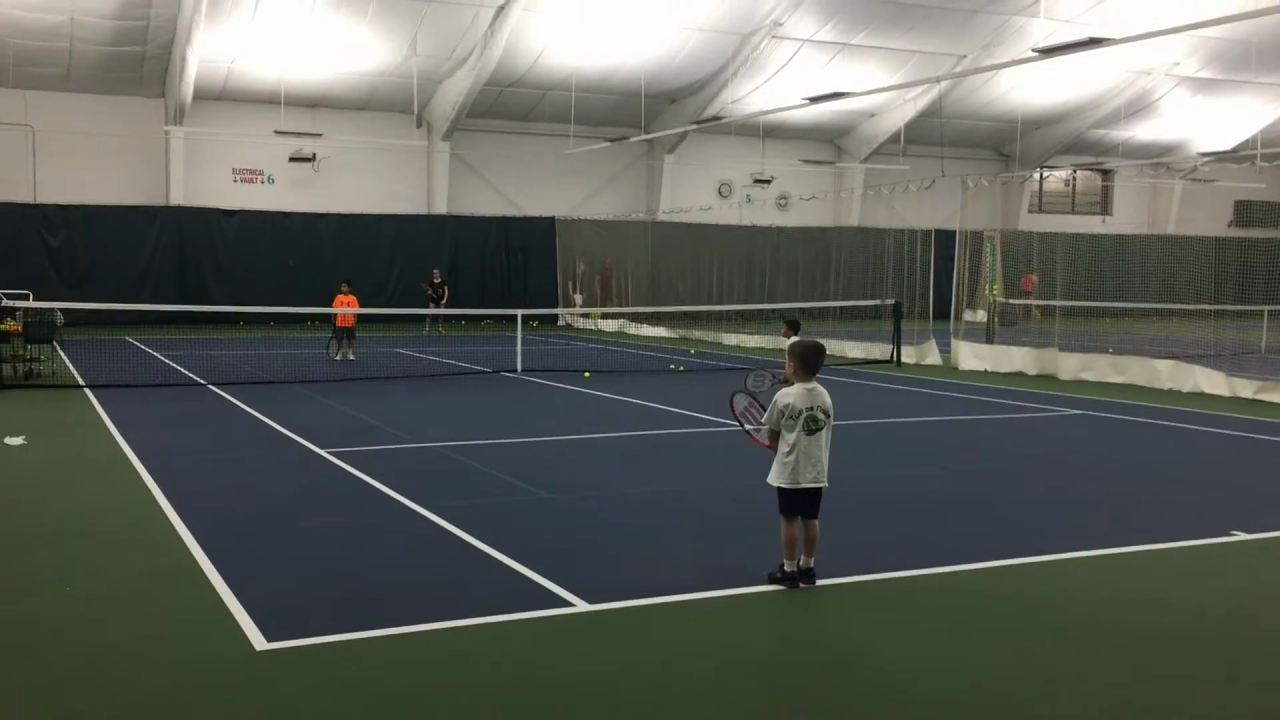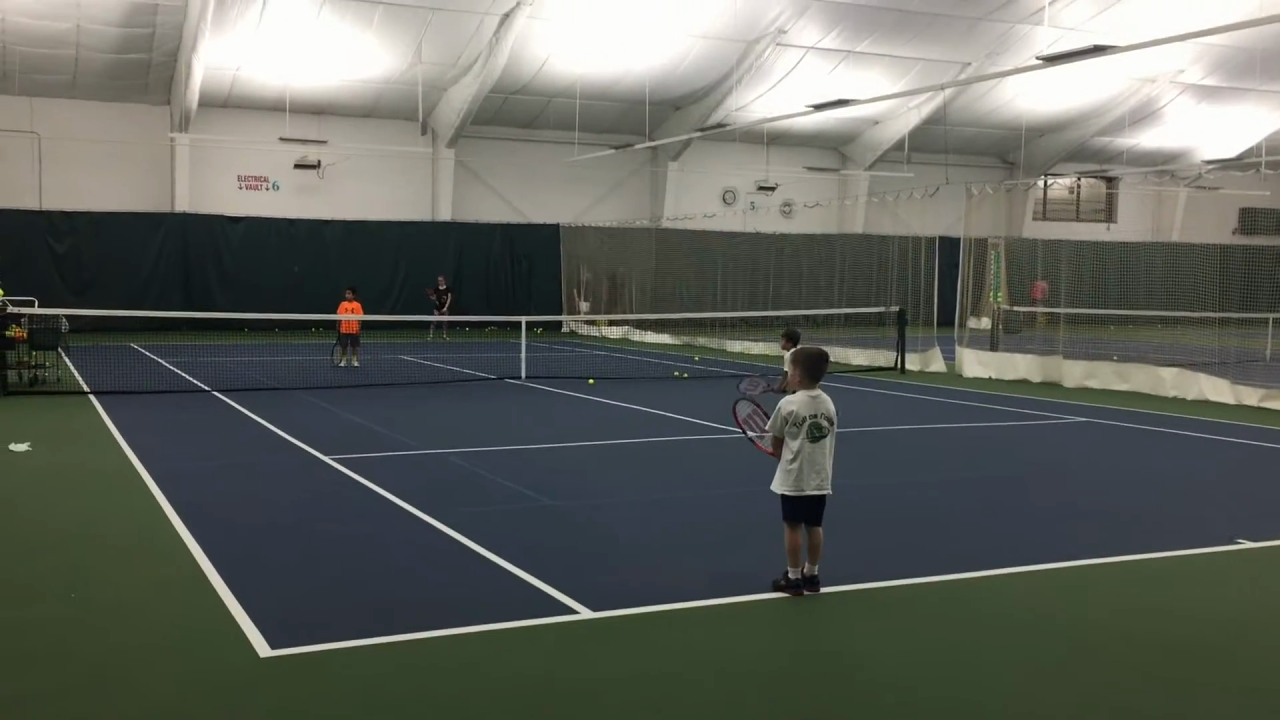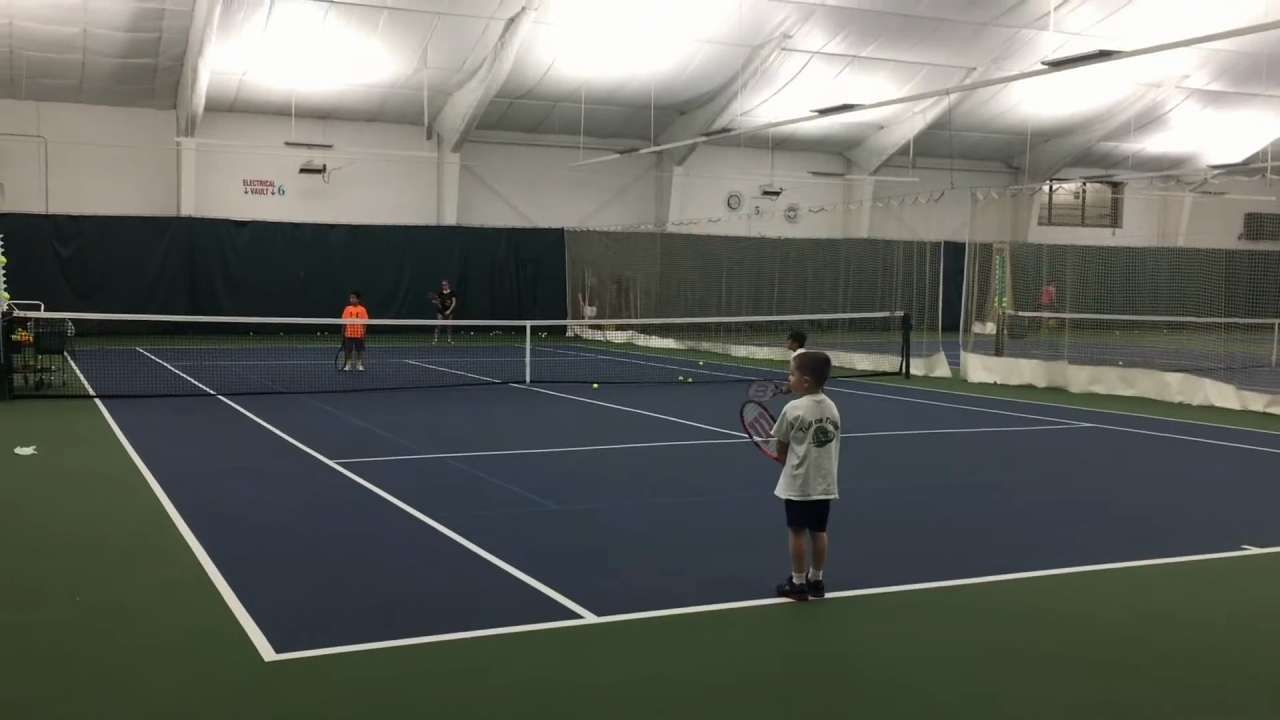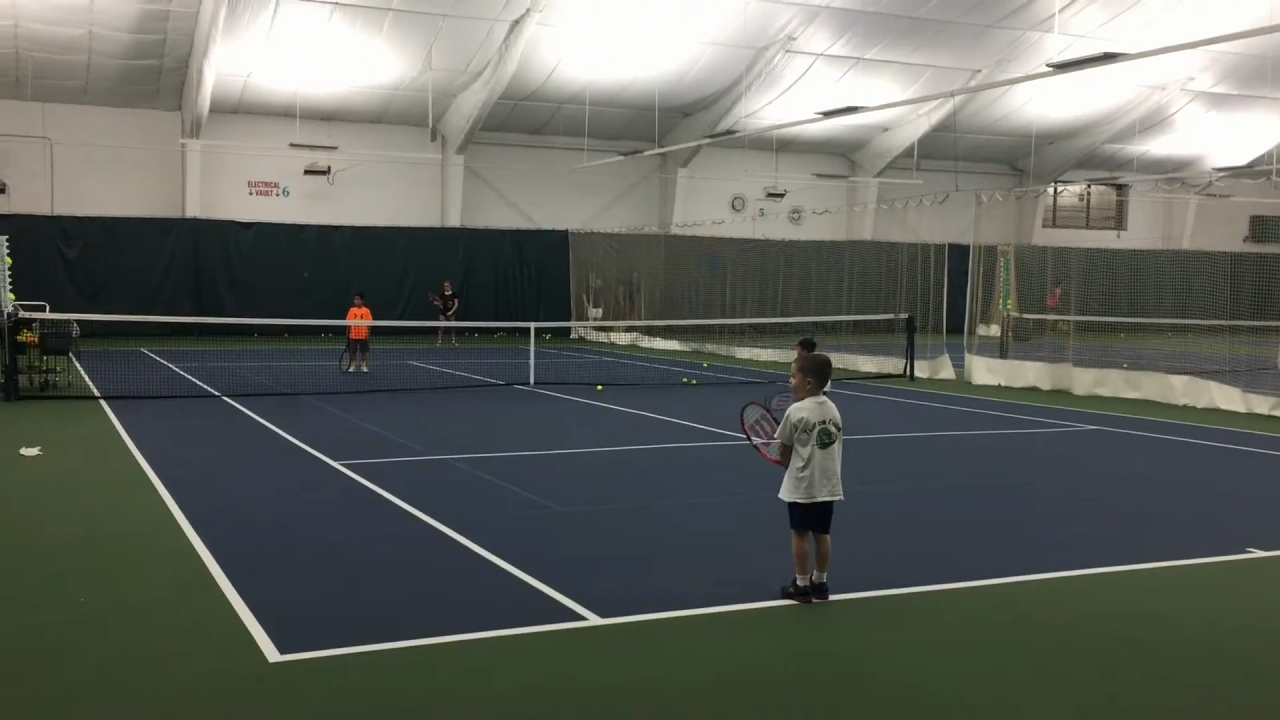
dt=0.2s
person 1, frame 1
left shoulder: (785, 396)
right shoulder: (824, 396)
left elbow: (773, 435)
right elbow: (823, 430)
left wrist: (778, 449)
right wrist: (812, 455)
left hip: (790, 470)
right hip: (816, 470)
left knee: (789, 519)
right knee: (810, 519)
left ankle: (790, 570)
right ankle: (807, 567)
person 1, frame 2
left shoulder: (789, 404)
right shoulder: (828, 403)
left elbow: (776, 443)
right elbow: (827, 437)
left wrist: (782, 457)
left hip: (794, 478)
right hip: (820, 478)
left knee: (793, 527)
right knee: (814, 526)
left ankle: (794, 578)
right ankle: (811, 575)
person 1, frame 3
left shoulder: (794, 409)
right shoulder: (831, 407)
left elbow: (781, 447)
right elbow: (830, 442)
left wrist: (786, 462)
left hip: (798, 483)
right hip: (824, 483)
left knee: (797, 532)
right knee: (818, 531)
left ankle: (798, 583)
right ankle: (816, 580)
person 1, frame 4
left shoulder: (797, 411)
right shoulder: (832, 409)
left elbow: (785, 450)
right elbow: (831, 444)
left wrist: (789, 466)
left hip: (802, 486)
right hip: (828, 484)
left knee: (800, 534)
right knee: (822, 534)
left ankle: (802, 585)
right ankle: (820, 582)
